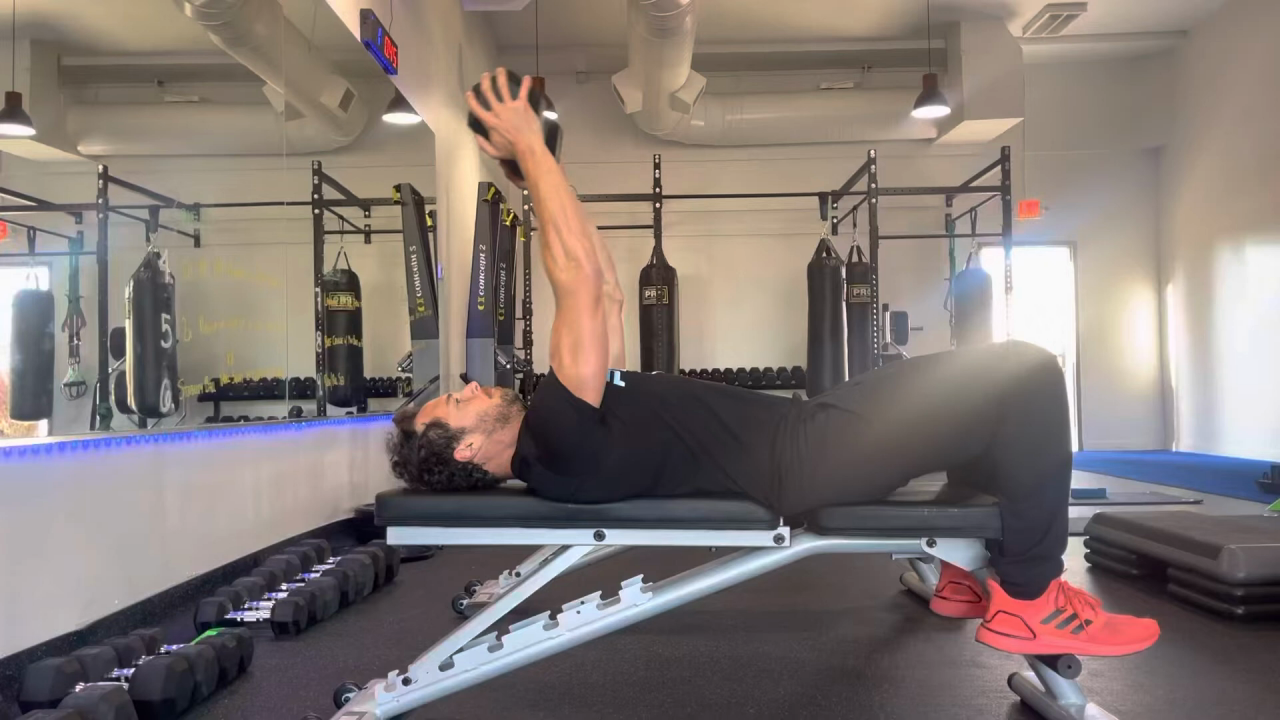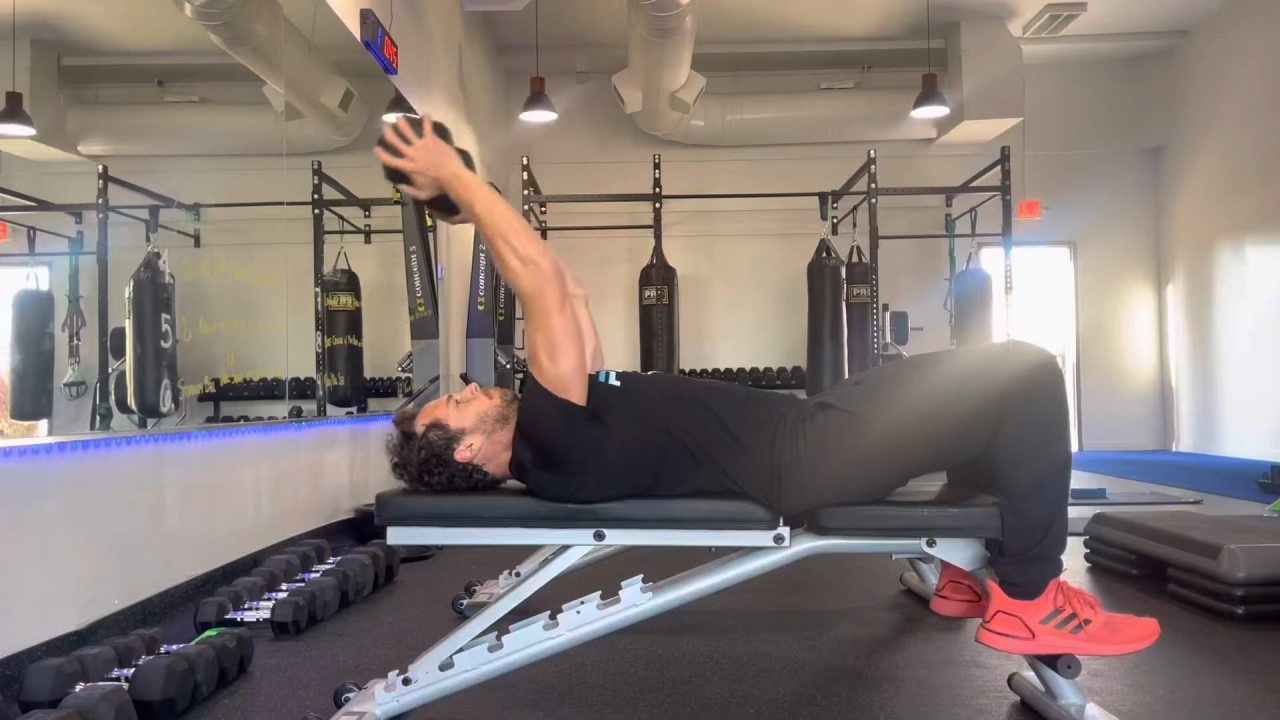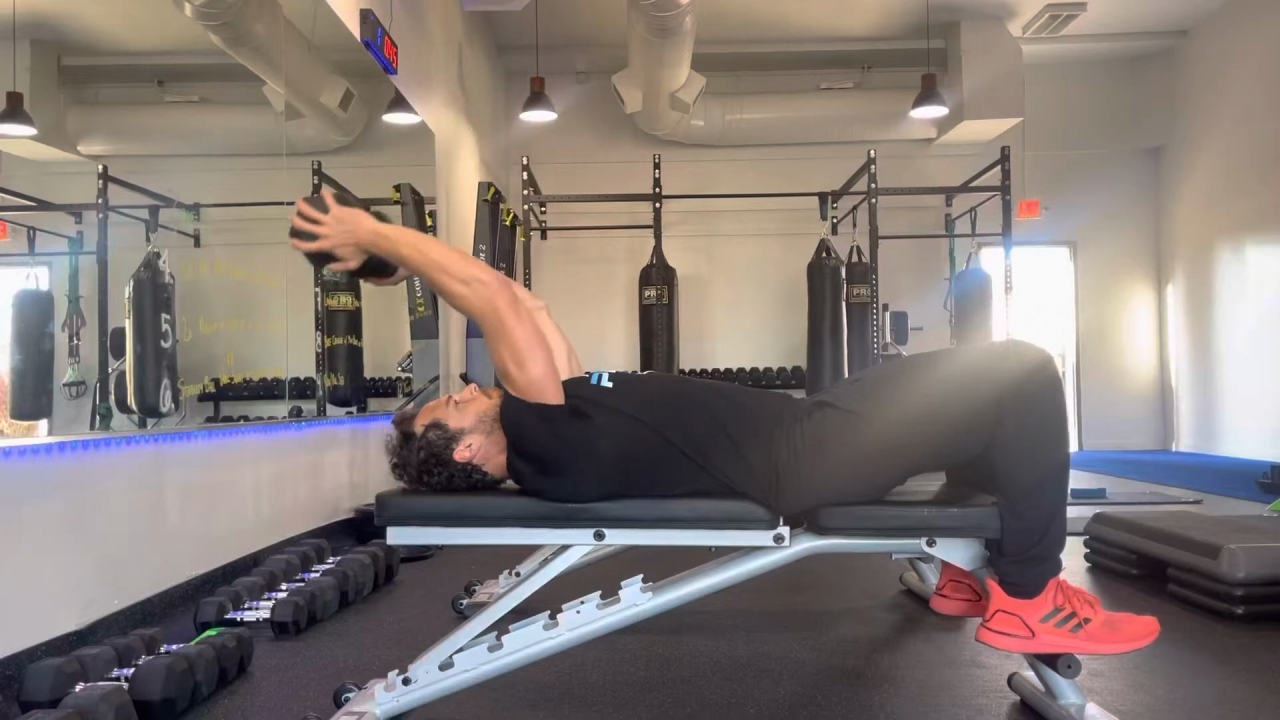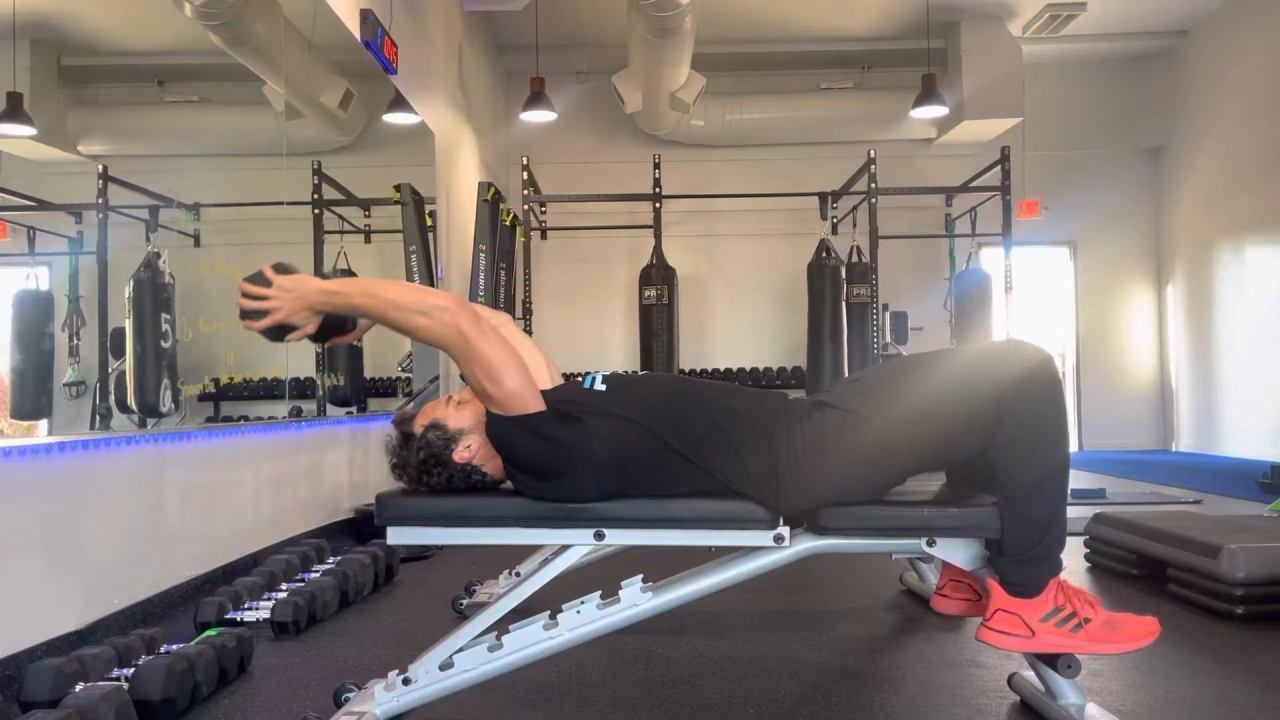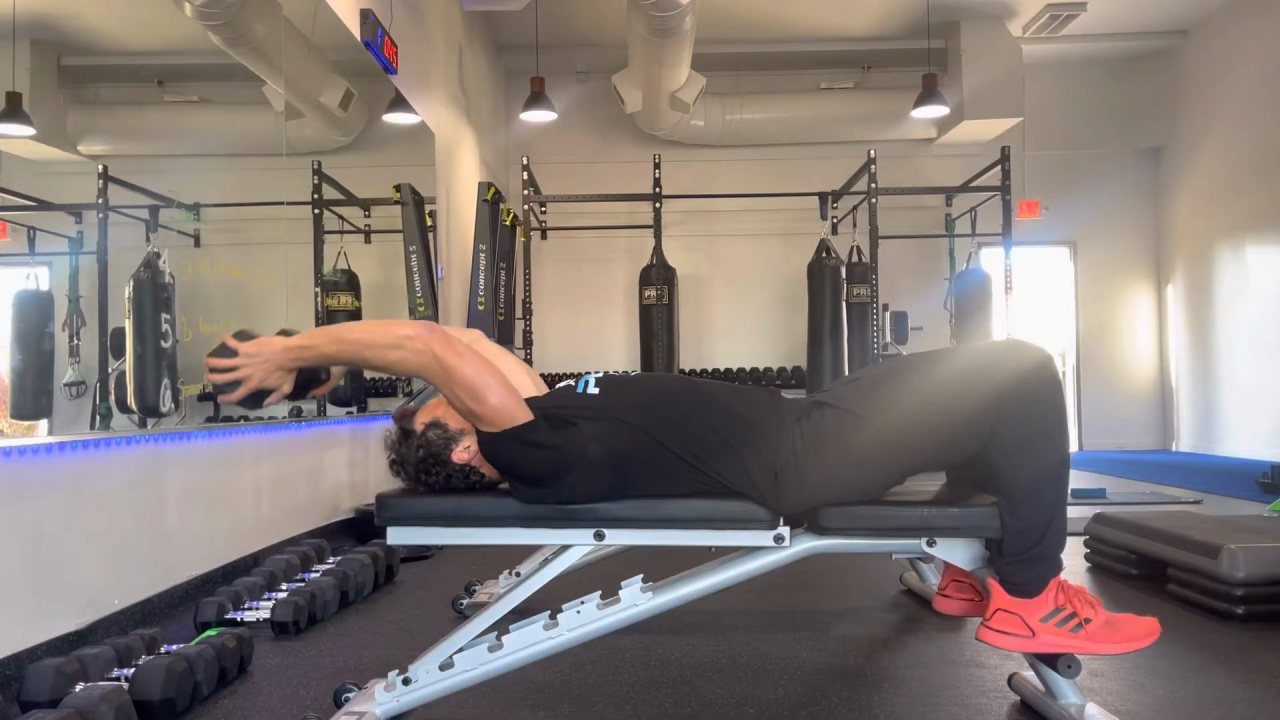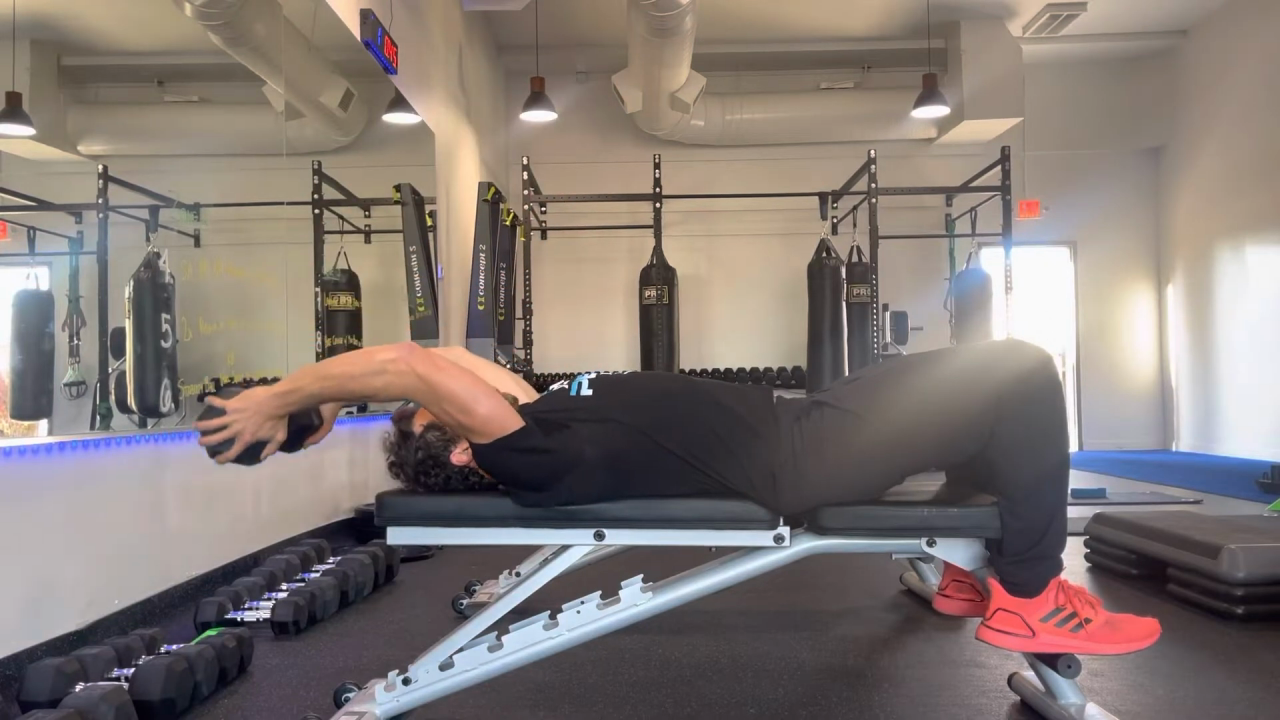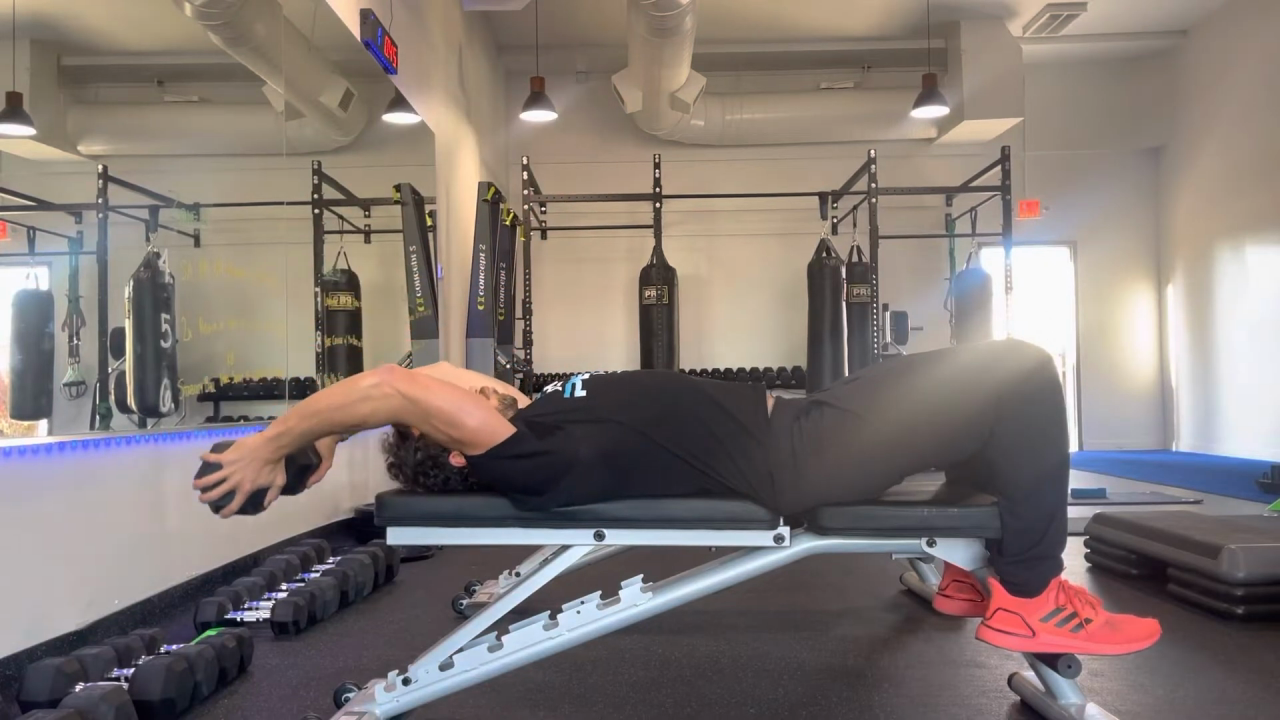
dt=0.4s
person 1, frame 1
left shoulder: (556, 427)
right shoulder: (560, 445)
left elbow: (599, 292)
right elbow: (581, 282)
left wrist: (529, 158)
right wrist: (529, 147)
left hip: (806, 427)
right hip: (808, 460)
left knee: (997, 381)
right knee: (1028, 376)
left ankle: (977, 568)
right ankle: (1027, 600)
person 1, frame 2
left shoulder: (554, 433)
right shoulder: (553, 448)
left elbow: (559, 297)
right elbow: (546, 286)
left wrist: (462, 195)
right wrist: (451, 175)
left hip: (804, 427)
right hip: (807, 460)
left knee: (1000, 378)
right knee: (1027, 377)
left ankle: (977, 569)
right ankle: (1025, 602)
person 1, frame 3
left shoulder: (555, 420)
right shoulder: (547, 452)
left elbow: (516, 311)
right elbow: (499, 304)
left wrist: (382, 246)
right wrist: (372, 234)
left hip: (800, 425)
right hip: (804, 461)
left knee: (994, 375)
right knee: (1023, 375)
left ankle: (976, 569)
right ankle: (1024, 600)
person 1, frame 4
left shoulder: (551, 420)
right shoulder: (541, 456)
left elbow: (486, 329)
right elbow: (462, 323)
left wrist: (348, 305)
right wrist: (320, 294)
left hip: (801, 420)
right hip: (803, 460)
left knee: (993, 376)
right knee: (1023, 374)
left ankle: (973, 565)
right ankle: (1024, 599)
person 1, frame 5
left shoulder: (541, 418)
right shoulder: (537, 460)
left elbow: (462, 346)
right elbow: (432, 344)
left wrist: (302, 350)
right wrist: (287, 353)
left hip: (797, 419)
right hip: (803, 458)
left knee: (990, 375)
right knee: (1023, 374)
left ankle: (972, 568)
right ankle: (1027, 598)
person 1, frame 6
left shoulder: (535, 418)
right shoulder: (533, 461)
left elbow: (447, 359)
right elbow: (415, 363)
left wrist: (308, 396)
right wrist: (275, 400)
left hip: (798, 418)
right hip: (804, 459)
left knee: (991, 375)
right knee: (1022, 372)
left ankle: (970, 569)
right ankle: (1027, 599)
person 1, frame 7
left shoulder: (533, 417)
right shoulder: (527, 462)
left elbow: (428, 378)
right elbow: (400, 386)
left wrist: (317, 433)
right wrist: (270, 445)
left hip: (798, 417)
right hip: (803, 459)
left knee: (991, 375)
right knee: (1022, 370)
left ankle: (971, 570)
right ankle: (1028, 599)
